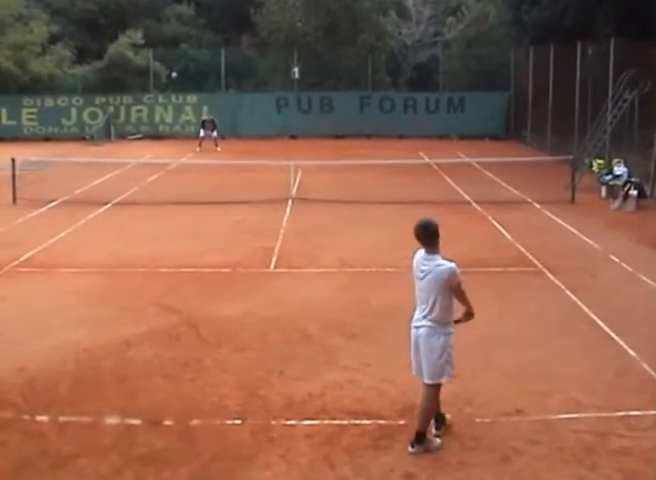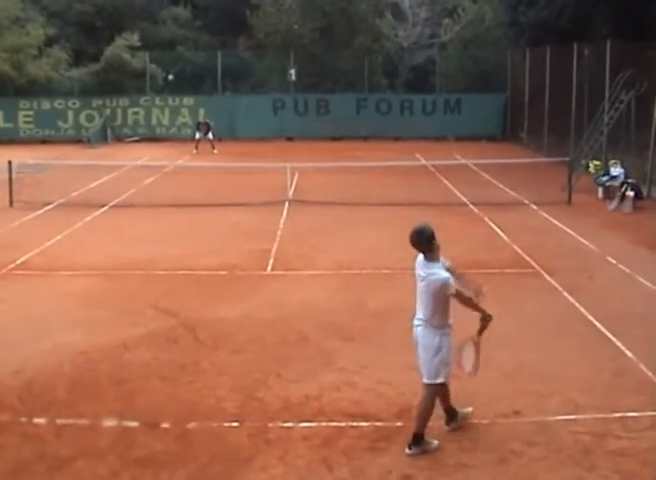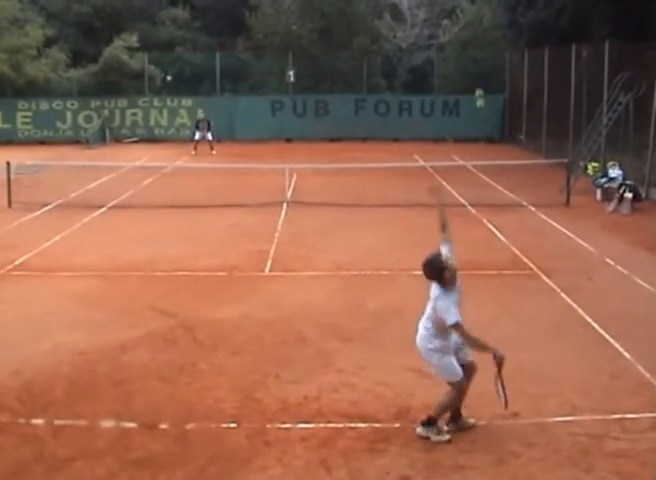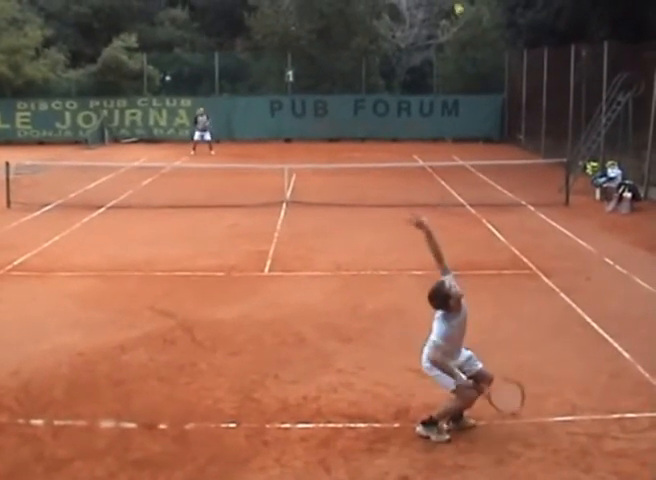
dt=0.3s
person 1, frame 1
left shoulder: (418, 258)
right shoulder: (448, 269)
right elbow: (459, 293)
right wrist: (469, 310)
left hip: (418, 327)
right hip: (437, 332)
left knee: (429, 382)
right knee: (432, 386)
left ankle: (438, 420)
right ankle: (419, 440)
person 1, frame 2
left shoulder: (423, 259)
right shoulder: (439, 278)
right elbow: (463, 298)
left wrist: (461, 277)
right wrist: (484, 314)
left hip: (426, 328)
right hip: (433, 333)
left knee: (440, 377)
right knee: (432, 387)
left ankle: (452, 415)
right ankle: (416, 442)
person 1, frame 3
left shoulder: (443, 264)
right shoulder: (444, 302)
left elbow: (445, 232)
right elbow: (465, 336)
left wrist: (442, 208)
right wrist: (493, 351)
left hip: (444, 336)
right hip: (434, 344)
left knee: (469, 368)
right knee: (459, 386)
left ankle: (455, 419)
right ankle: (428, 424)
person 1, frame 4
left shoulder: (452, 292)
right shoulder: (443, 325)
left elbow: (440, 260)
right elbow: (434, 357)
left wrist: (427, 231)
right wrist: (459, 379)
left hip: (456, 354)
right hip: (438, 362)
left knee: (485, 378)
right knee: (469, 395)
left ankle: (455, 417)
right ankle: (428, 424)
